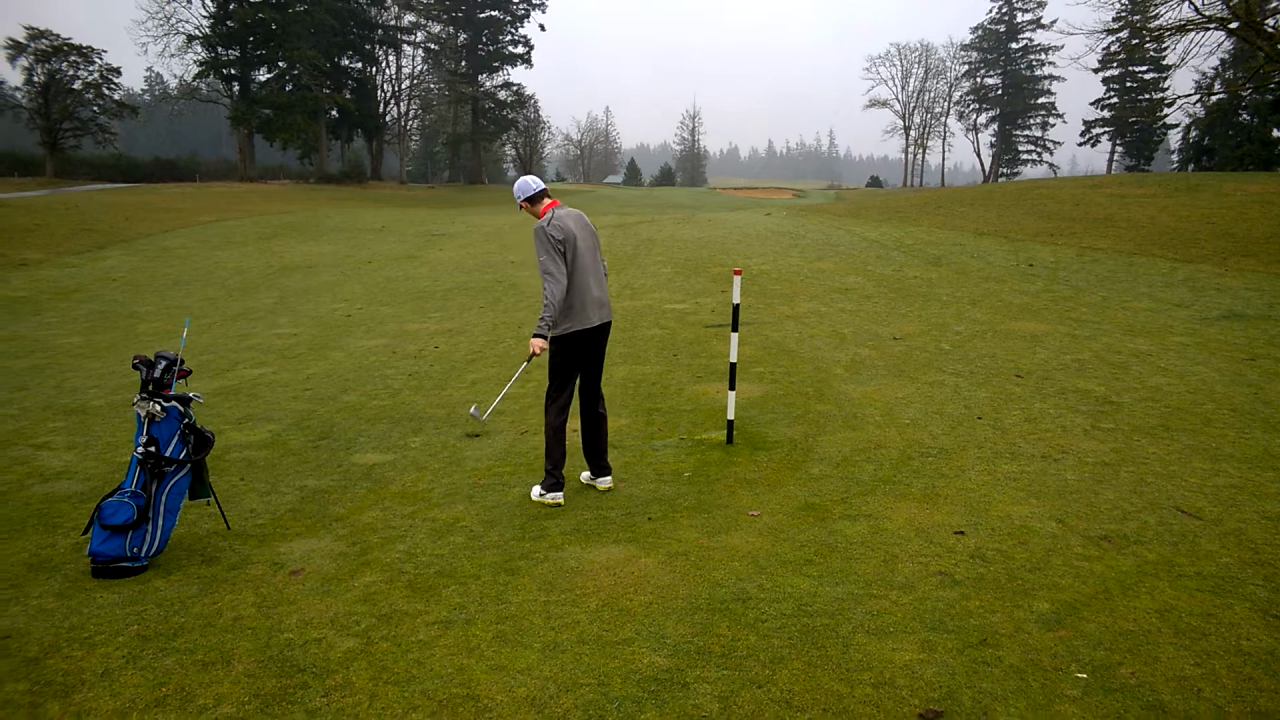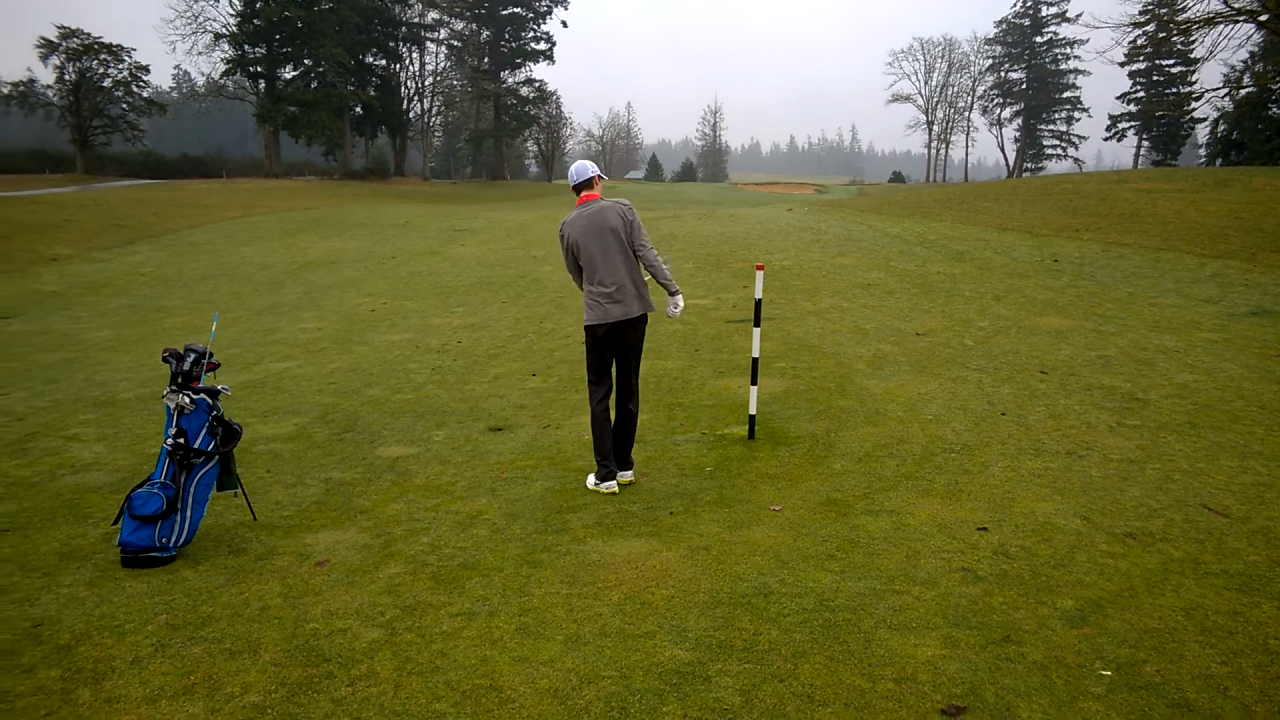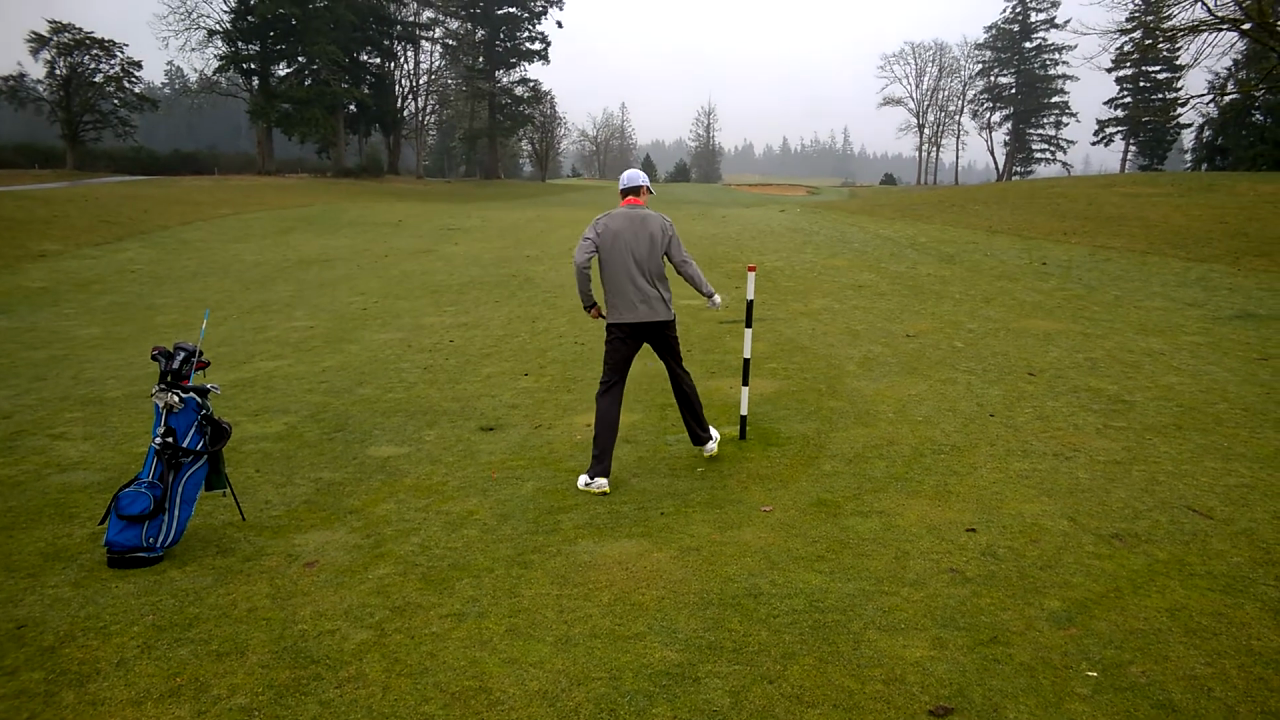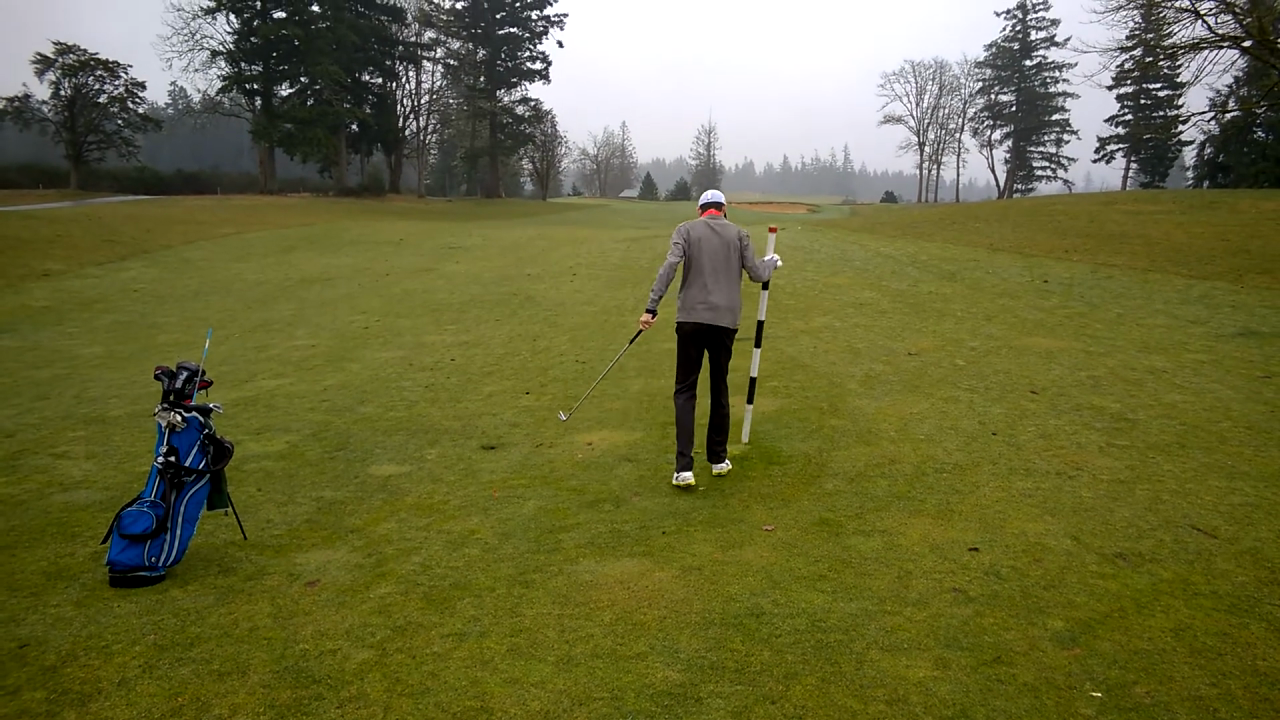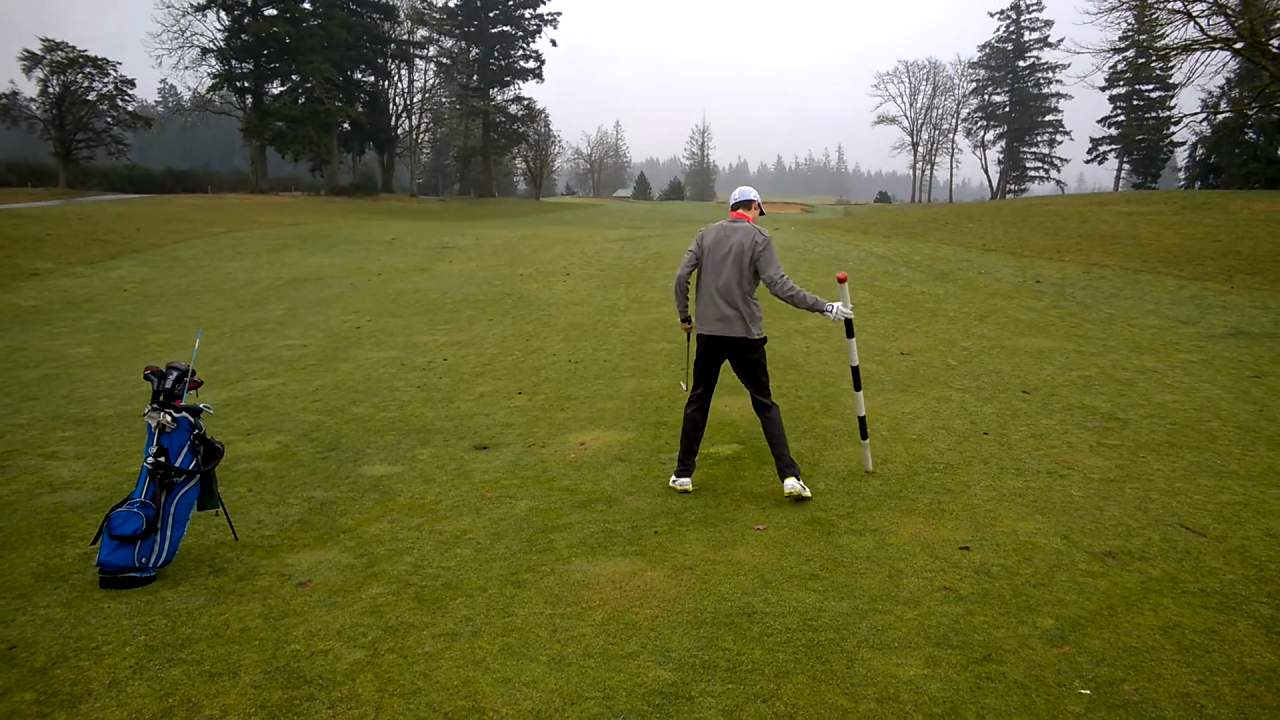
dt=0.7s
person 1, frame 1
left shoulder: (546, 227)
right shoulder: (580, 217)
left elbow: (555, 283)
left wrist: (542, 331)
left hip: (571, 325)
right hip: (600, 319)
left knee: (558, 402)
right knee: (592, 394)
left ankle: (552, 485)
right ankle: (601, 471)
person 1, frame 2
left shoulder: (567, 226)
right shoulder: (621, 209)
right elbow: (647, 254)
right wrist: (673, 291)
left hip: (597, 318)
right hip: (633, 311)
left knee: (599, 394)
right knee: (628, 389)
left ankle: (606, 474)
right ankle: (623, 465)
person 1, frame 3
left shoulder: (603, 223)
right shoulder: (660, 222)
left elbow: (581, 262)
right elbow: (684, 264)
left wrist: (589, 303)
right wrist: (710, 294)
left hip: (621, 319)
right hip: (660, 316)
left knee: (610, 392)
right knee: (678, 374)
left ankle: (598, 474)
right ankle: (704, 438)
person 1, frame 4
left shoulder: (685, 230)
right shoulder: (738, 233)
left elbow: (669, 266)
right elbow: (758, 274)
left wrist: (651, 308)
right wrist: (771, 263)
left hip: (691, 319)
right hip: (725, 321)
left knee: (685, 391)
right knee: (719, 388)
left ankle: (685, 467)
right ankle: (718, 458)
person 1, frame 5
left shoulder: (706, 233)
right shoulder: (759, 237)
left elbow: (682, 276)
right elbow: (780, 285)
left wrist: (684, 315)
right wrist: (824, 307)
left hip: (708, 331)
right hip: (744, 333)
left knee: (698, 399)
right knee: (764, 403)
left ankle: (683, 473)
right ankle: (789, 476)
